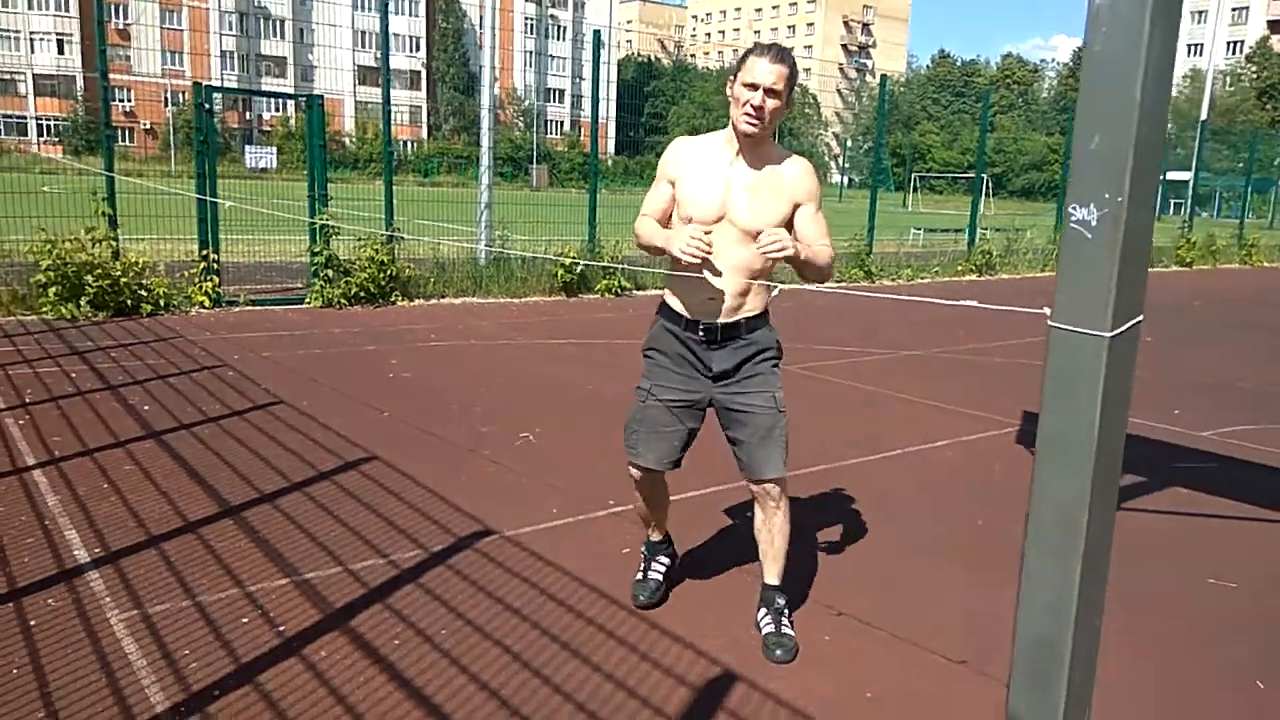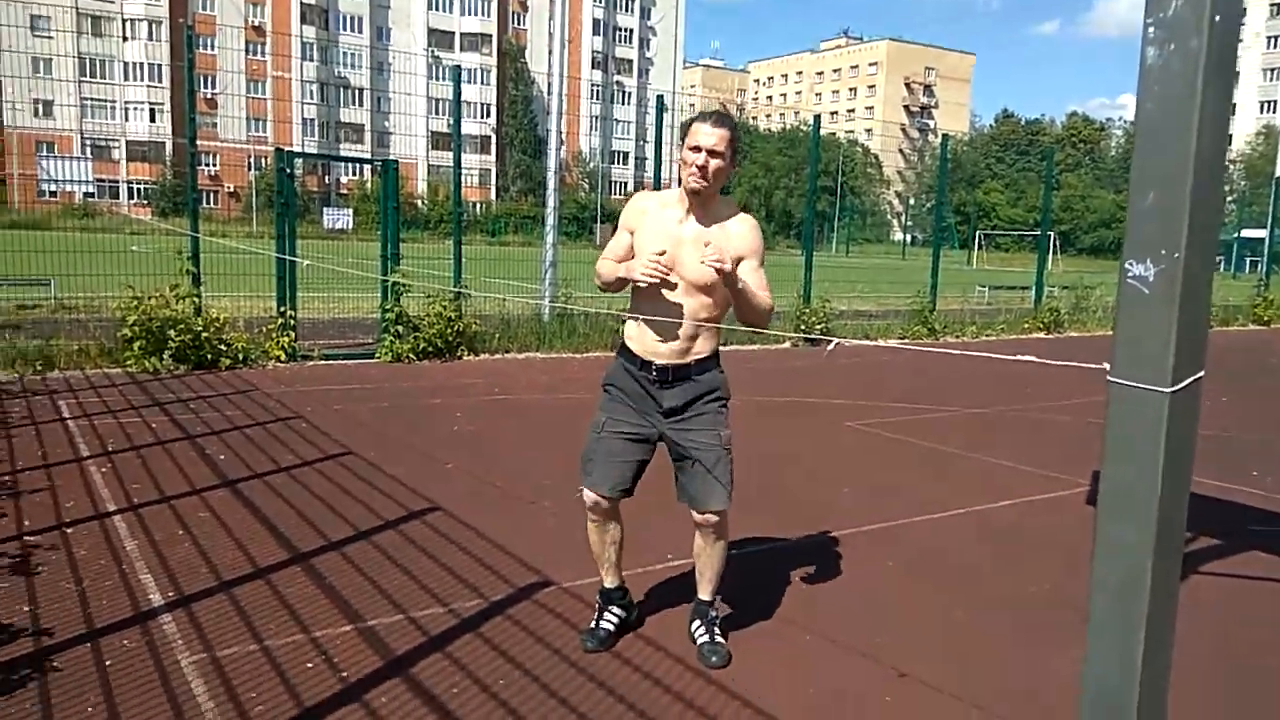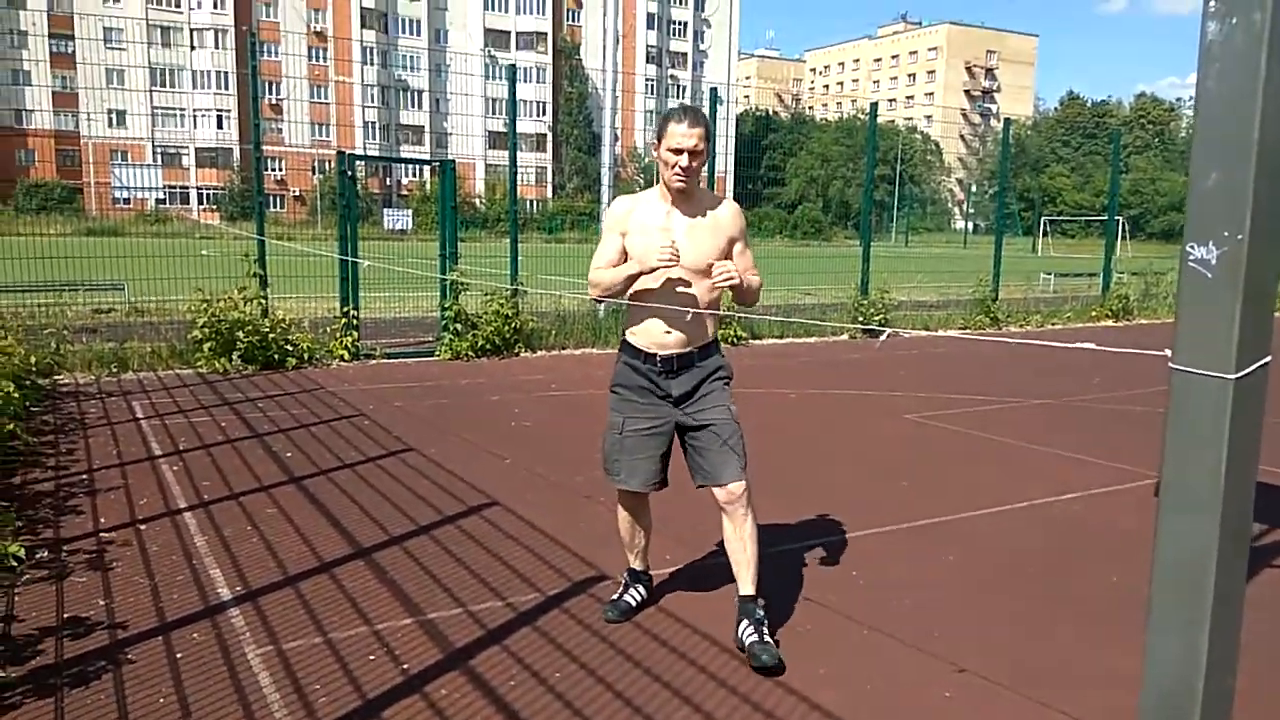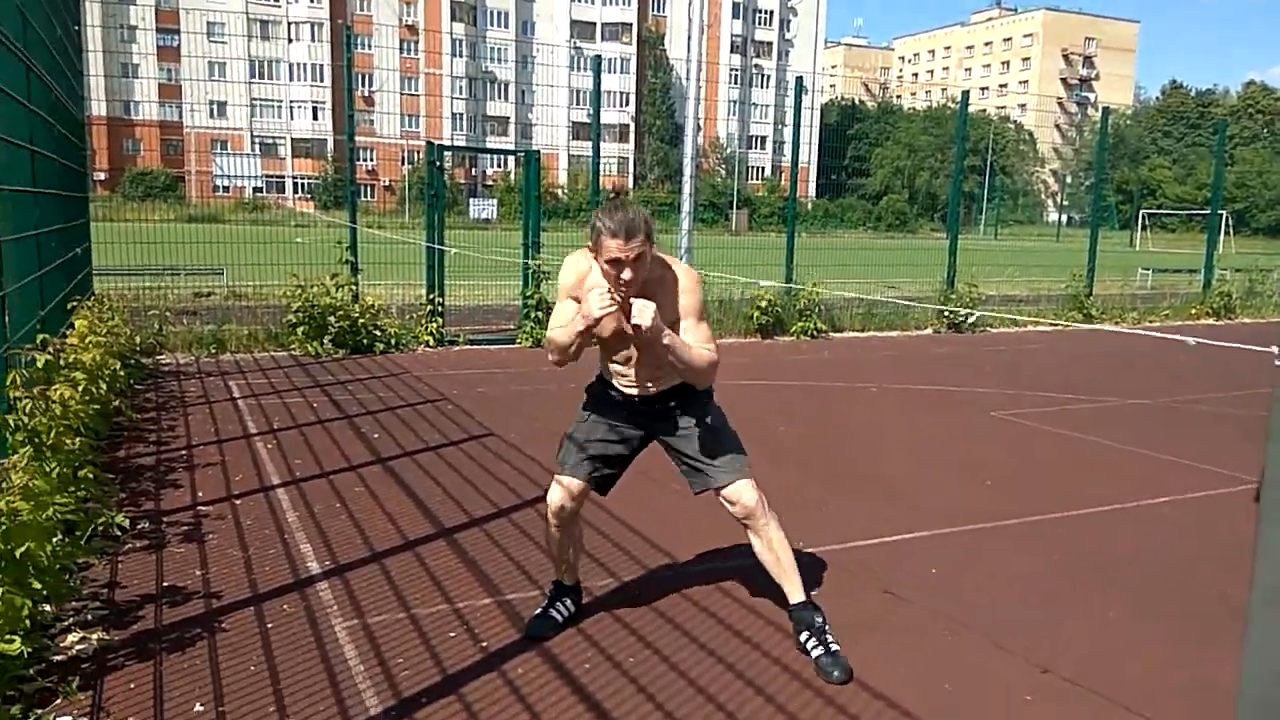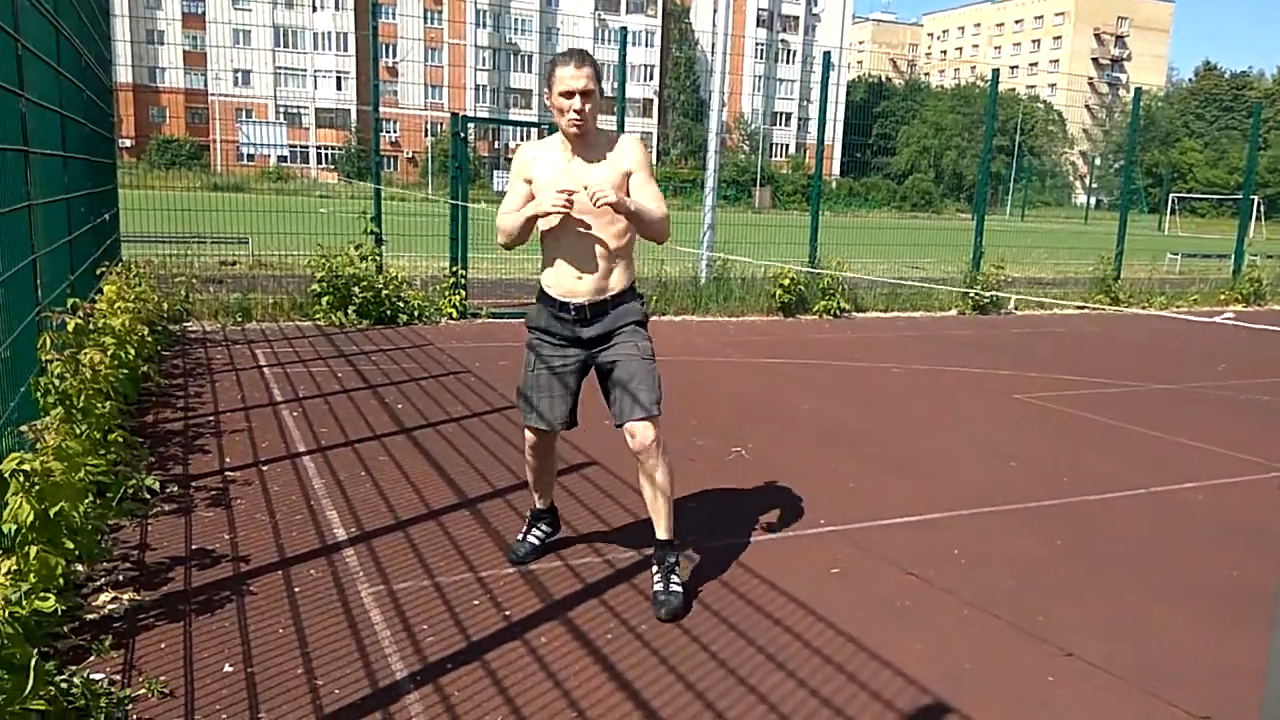
dt=1s
person 1, frame 1
left shoulder: (797, 175)
right shoulder: (683, 153)
left elbow: (824, 264)
right elbow: (643, 225)
left wrist: (797, 251)
right wrist: (668, 239)
left hip: (749, 345)
right hip: (676, 337)
left knee: (768, 484)
right knee: (643, 465)
left ankle: (773, 601)
right ankle: (659, 551)
person 1, frame 2
left shoulder: (743, 231)
right shoulder: (642, 207)
left elbow: (761, 318)
right elbow: (602, 271)
left wrist: (735, 282)
right wrist: (628, 269)
left hip: (698, 385)
right hip: (631, 377)
left knee: (710, 515)
right knee: (597, 498)
left ankle: (705, 614)
right ankle: (615, 601)
person 1, frame 3
left shoulder: (727, 214)
right shoulder: (625, 210)
left elbow: (754, 290)
right elbow: (596, 284)
left wrist: (738, 282)
right wrist: (639, 266)
left hip: (703, 370)
right hip: (639, 370)
left knee: (732, 492)
right knee: (631, 489)
left ankle: (750, 613)
right ankle: (638, 578)
person 1, frame 4
left shoulder: (681, 279)
right shoulder: (577, 271)
left elbow: (707, 367)
right elbow: (555, 352)
left wrist: (660, 335)
right wrist: (584, 322)
left hip: (683, 397)
right hip: (615, 400)
left knee: (748, 502)
right knee: (561, 500)
left ankle: (806, 616)
right ankle: (566, 594)
person 1, frame 5
left shoulder: (628, 150)
right shoulder: (530, 157)
left elbow: (661, 228)
right elbow: (504, 236)
left wrist: (627, 206)
right wrist: (536, 210)
left hip: (618, 316)
right hip: (554, 318)
left knee: (643, 436)
right knee: (537, 433)
left ankle: (666, 558)
right ankle: (544, 515)
